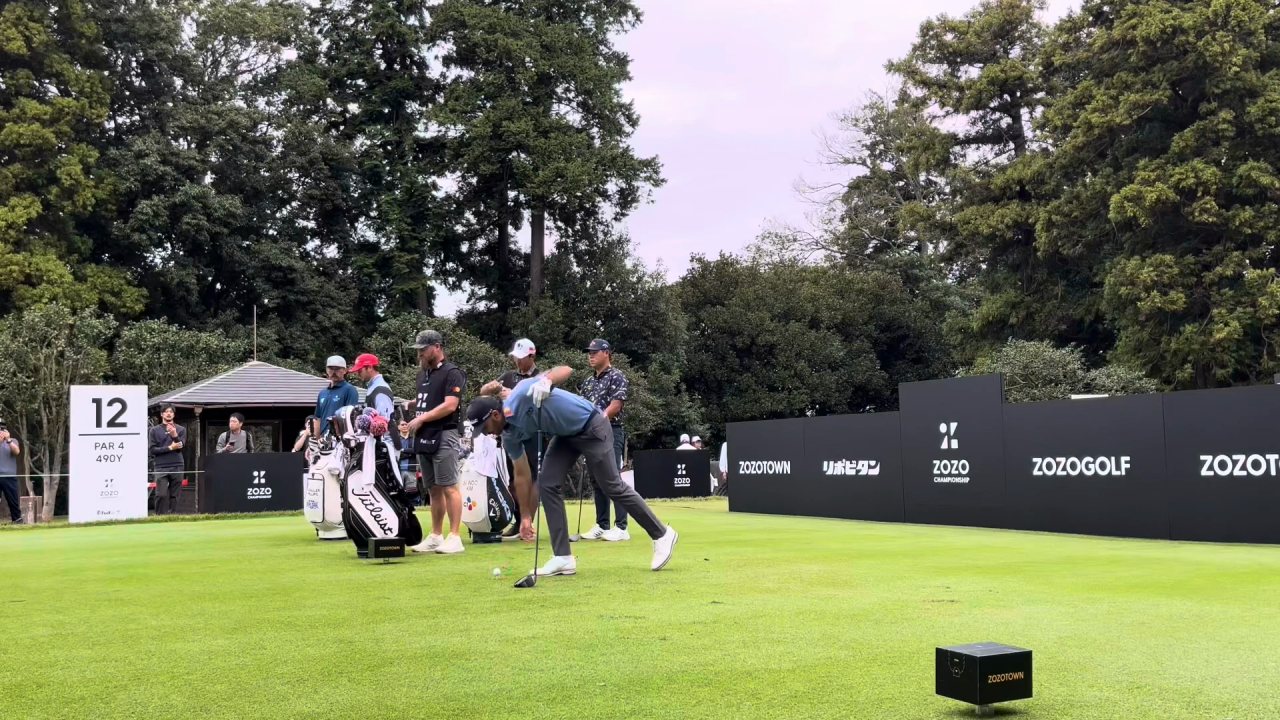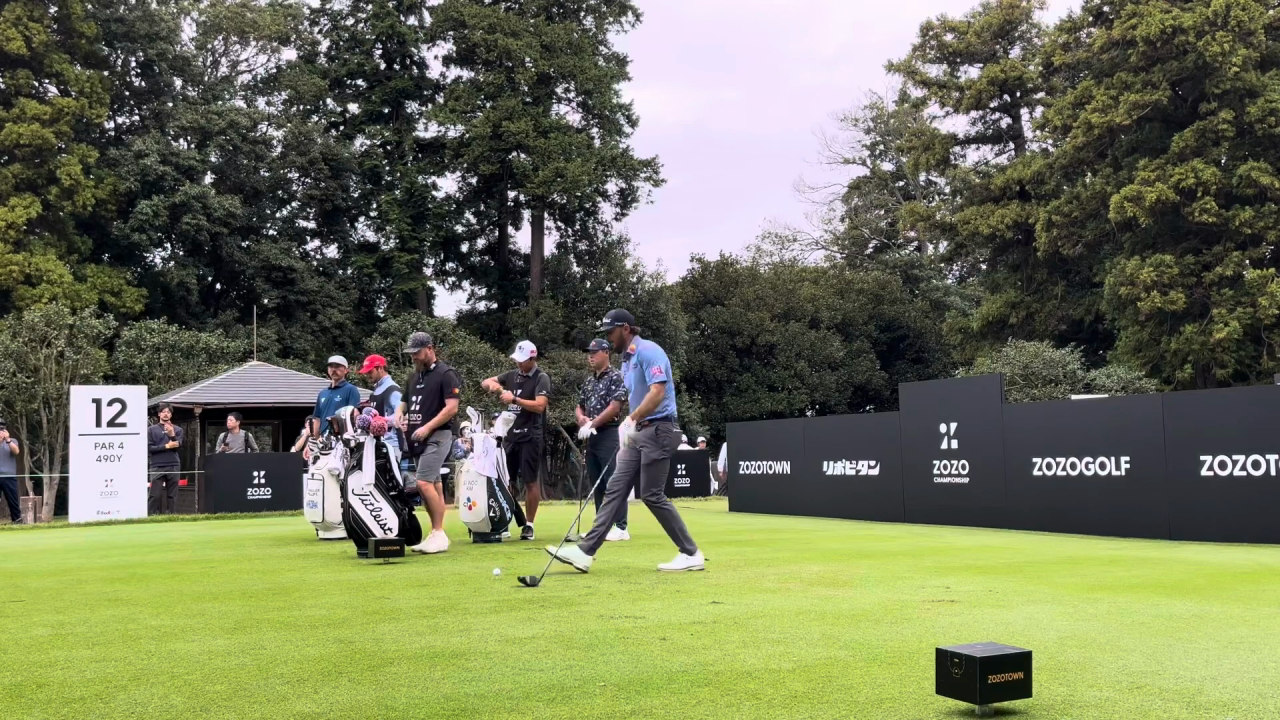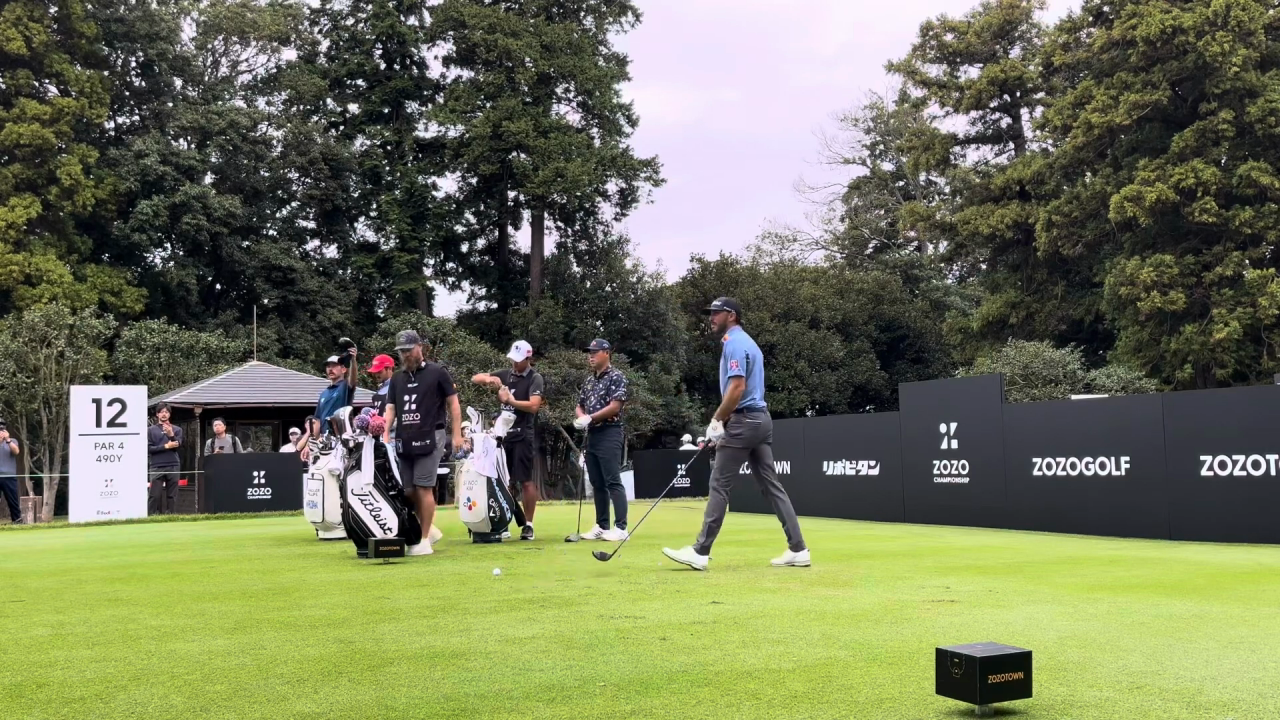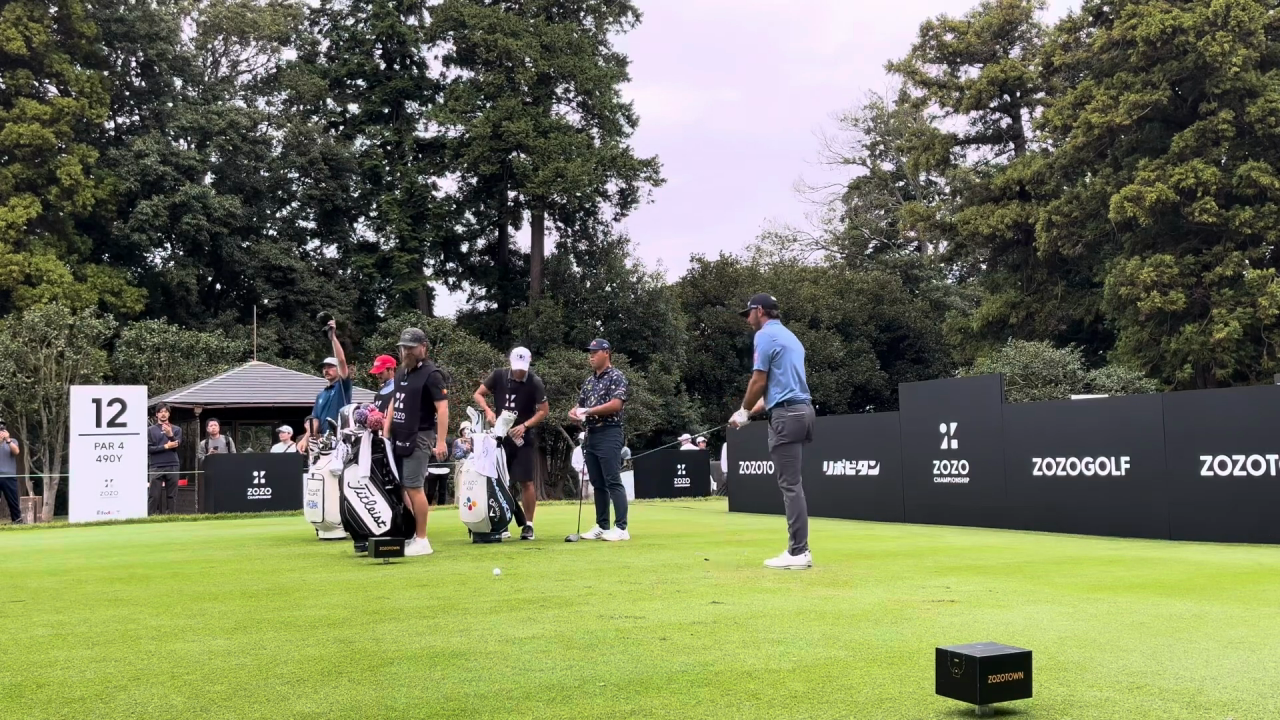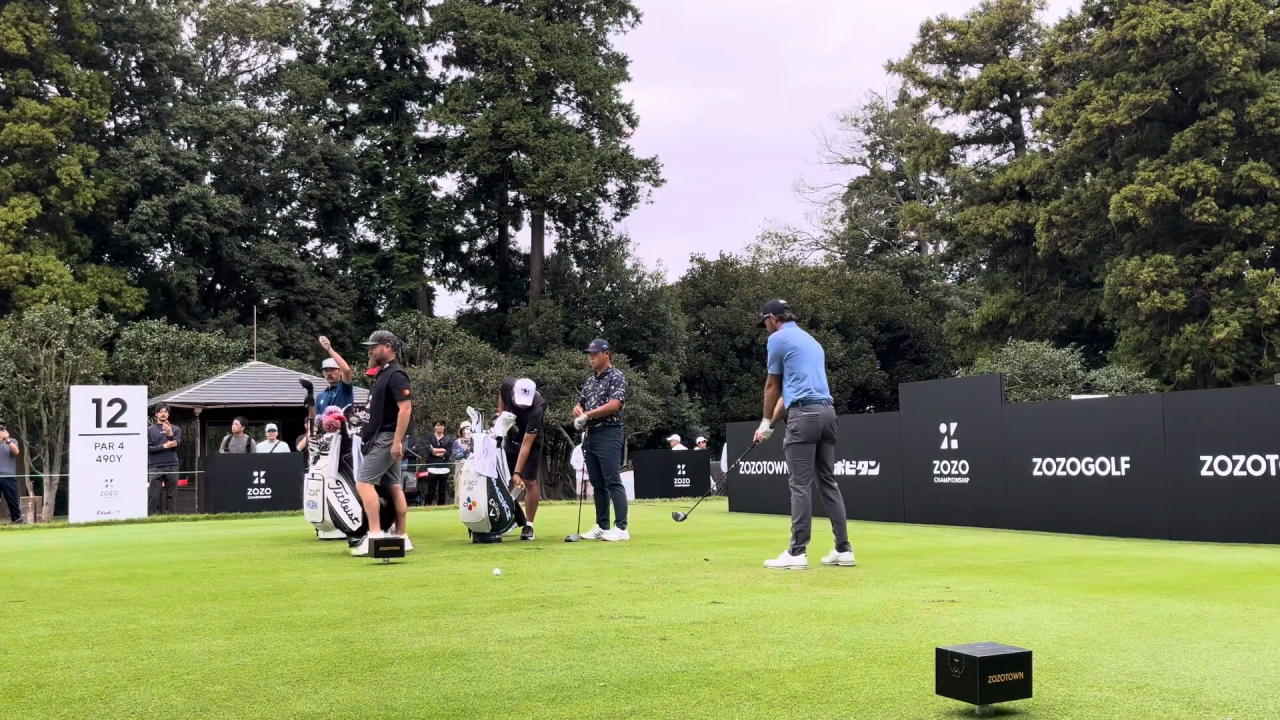
dt=0.7s
person 1, frame 1
left shoulder: (525, 393)
right shoulder: (510, 432)
left elbow: (565, 370)
right elbow: (522, 473)
left wrist: (546, 381)
right wrist: (527, 515)
left hip: (592, 427)
right hip: (565, 435)
left knee: (613, 487)
right knee: (547, 485)
left ankle: (661, 534)
right ankle: (563, 557)
person 1, frame 2
left shoulder: (649, 351)
right shoulder: (628, 359)
left elbow: (658, 392)
left wrist: (631, 420)
right wrist: (626, 440)
left hip: (659, 429)
right hip: (641, 431)
left knee: (652, 495)
right knee: (616, 488)
left ankle: (691, 554)
right ankle: (585, 551)
person 1, frame 3
left shoulder: (734, 343)
right shoulder: (745, 342)
left elbow: (737, 388)
left wrist: (716, 421)
right wrist: (723, 423)
left hip: (744, 420)
right hip: (759, 419)
left knee: (719, 484)
right knee: (770, 485)
left ankle: (700, 552)
right ankle: (798, 549)
person 1, frame 4
left shoulder: (765, 335)
right shoulder: (790, 337)
left elbow: (759, 382)
left wrist: (743, 410)
right wrist: (751, 411)
left hip: (786, 415)
right hip: (803, 411)
left knee: (790, 484)
right knee: (794, 483)
left ankle: (796, 552)
right ankle: (801, 548)
person 1, frame 5
left shoulder: (778, 339)
right shoulder: (811, 341)
left elbow: (773, 388)
left wrist: (766, 423)
right wrist: (772, 420)
left hip: (804, 414)
right hip: (827, 411)
left knee: (800, 485)
right knee: (828, 482)
left ankle: (797, 552)
right ankle: (843, 549)
person 2, frame 1
left shoulder: (451, 373)
right shoulder: (423, 373)
left elbow: (450, 405)
left wrist: (420, 419)
right wrist: (412, 404)
left hip: (444, 436)
right hip: (424, 438)
left knee: (449, 487)
right knee: (433, 489)
left ankle: (454, 537)
right ankle: (436, 536)
person 2, frame 2
left shoulder: (446, 374)
right shoulder: (414, 377)
left elbow: (451, 408)
right elbow: (404, 403)
left wrist: (427, 427)
right wrist: (398, 416)
left hip: (437, 436)
right hip: (417, 439)
left knee: (424, 483)
right knee: (434, 487)
left ankle: (438, 533)
right ankle: (435, 535)
person 2, frame 3
left shoulder: (437, 372)
right shoulder: (397, 378)
left elbow: (453, 403)
right elbow: (390, 408)
left wrist: (457, 434)
right wrist: (384, 434)
left hip: (429, 438)
right hip: (404, 440)
left knee: (423, 488)
right knee: (408, 490)
left ankle: (424, 540)
right ankle: (428, 529)
person 2, frame 4
left shoulder: (431, 374)
right shoulder: (401, 373)
left elbow: (442, 408)
left wrist: (441, 441)
left hip: (418, 437)
right hip: (398, 438)
left knee: (414, 488)
left ankle: (422, 540)
person 2, frame 5
left shoulder: (396, 375)
right shoulder: (383, 373)
left elbow: (405, 409)
left wrist: (398, 441)
right wrist: (366, 429)
left hip: (387, 438)
right hip: (379, 437)
left knee: (364, 483)
right knee: (393, 487)
left ankle: (374, 534)
right ankle: (402, 537)
person 3, frame 1
left shoulder: (616, 377)
right shoulder: (588, 381)
left elbow: (615, 406)
left hip: (610, 433)
right knee: (597, 482)
left ankle: (621, 527)
right ankle: (602, 526)
person 3, frame 2
left shoulder: (616, 377)
right shoulder: (589, 381)
left elbow: (615, 407)
right elbow: (579, 407)
left wrist: (591, 424)
right wrist: (581, 419)
left hip: (609, 434)
right hip: (592, 436)
right knee: (597, 483)
left ankle: (621, 527)
person 3, frame 3
left shoulder: (616, 377)
right shoulder: (589, 380)
left elbow: (615, 407)
right elbow: (579, 406)
left wrist: (589, 417)
right wrist: (580, 416)
left hip: (609, 434)
right hip: (592, 435)
left knee: (613, 482)
right knee: (597, 483)
left ankle: (621, 527)
right ankle: (602, 526)
person 3, frame 4
left shoulder: (616, 377)
right shoulder: (589, 381)
left elbow: (615, 404)
right elbow: (580, 405)
left wrist: (588, 411)
right wrist: (574, 412)
left hip: (609, 434)
right hip: (591, 435)
left knee: (613, 482)
right knee: (598, 484)
left ankle: (621, 528)
right ankle: (602, 526)
person 3, frame 5
left shoulder: (616, 377)
right shoulder: (590, 381)
left elbow: (613, 405)
right elbow: (581, 405)
left wrist: (586, 414)
right wrist: (577, 409)
left hip: (609, 435)
right hip: (591, 436)
left knee: (613, 482)
right knee: (598, 484)
left ankle: (621, 528)
right ankle: (601, 526)
person 4, frame 1
left shoulder: (540, 377)
right shoulder: (509, 376)
left hip: (530, 435)
left knee: (530, 481)
right knee: (509, 480)
right ankle: (519, 521)
person 4, frame 2
left shoulder: (541, 378)
right shoulder: (512, 375)
left elbow: (539, 406)
right elbow: (485, 383)
left wrist: (514, 399)
right wrist: (491, 383)
left hip: (530, 437)
right hip: (510, 435)
left knee: (531, 482)
right knee: (507, 481)
left ankle: (529, 525)
person 4, frame 3
left shoulder: (535, 378)
right shoulder: (505, 374)
left elbow: (534, 406)
right elbow: (476, 378)
left wrist: (509, 401)
right wrist: (489, 379)
left hip: (522, 436)
right hip: (502, 435)
left knee: (526, 481)
left ankle: (528, 525)
person 4, frame 4
left shoulder: (535, 382)
right shoulder: (499, 375)
left elbow: (544, 411)
right elbow: (478, 394)
left wrist: (524, 425)
right wrist: (487, 410)
left hip: (524, 439)
right hip: (501, 437)
left knee: (526, 482)
left ankle: (528, 525)
person 4, frame 5
left shoulder: (536, 410)
right shoulder: (507, 385)
left elbow: (526, 445)
left wrist: (517, 472)
left hip: (530, 443)
right hip: (509, 440)
left knee: (530, 482)
left ankle: (529, 525)
